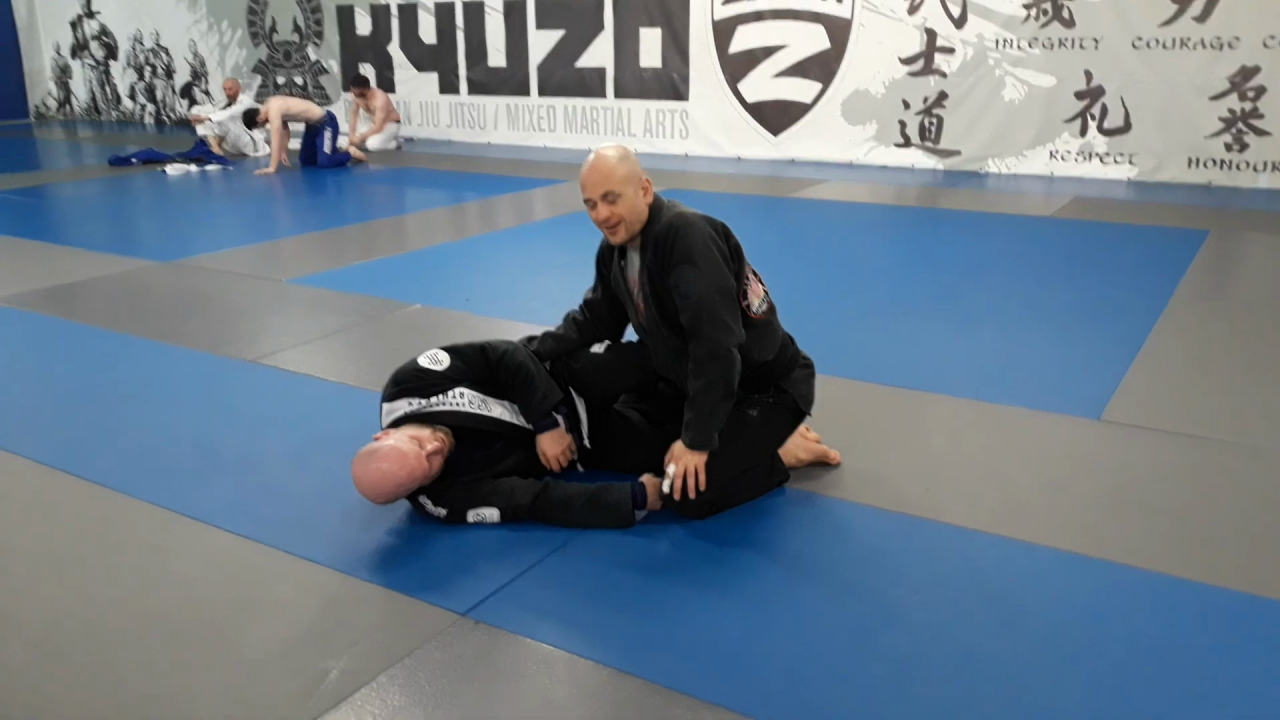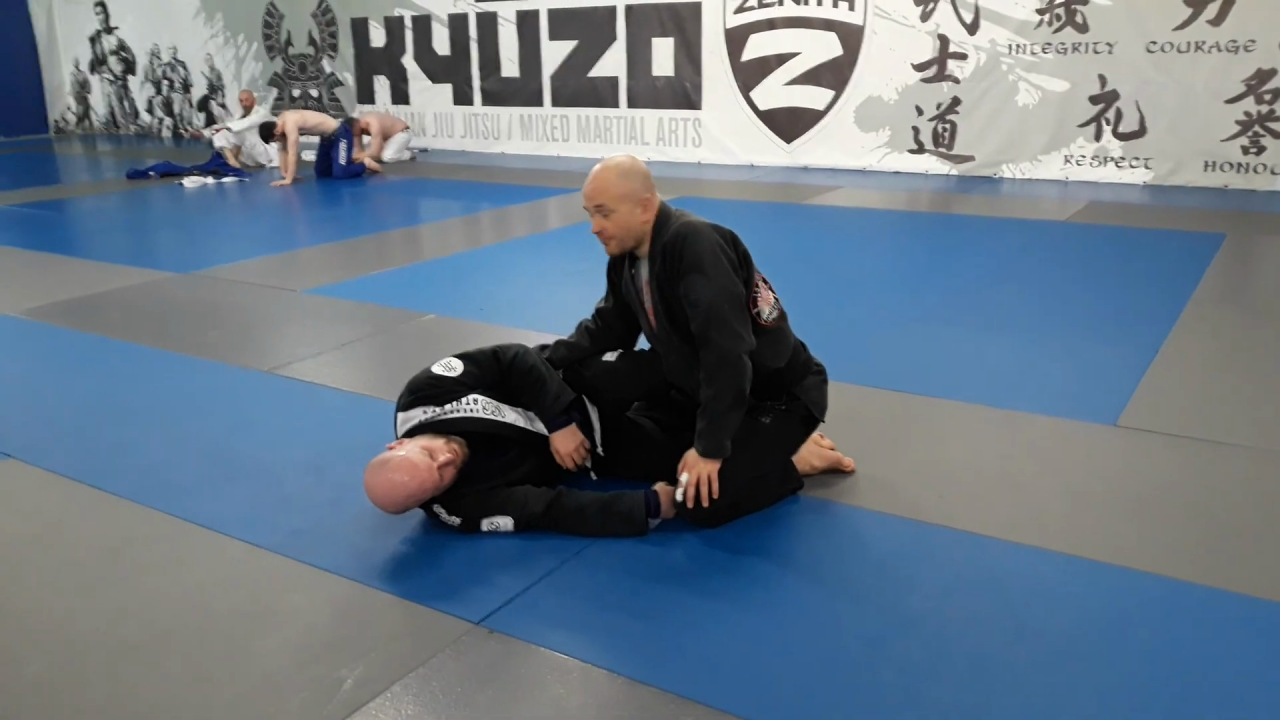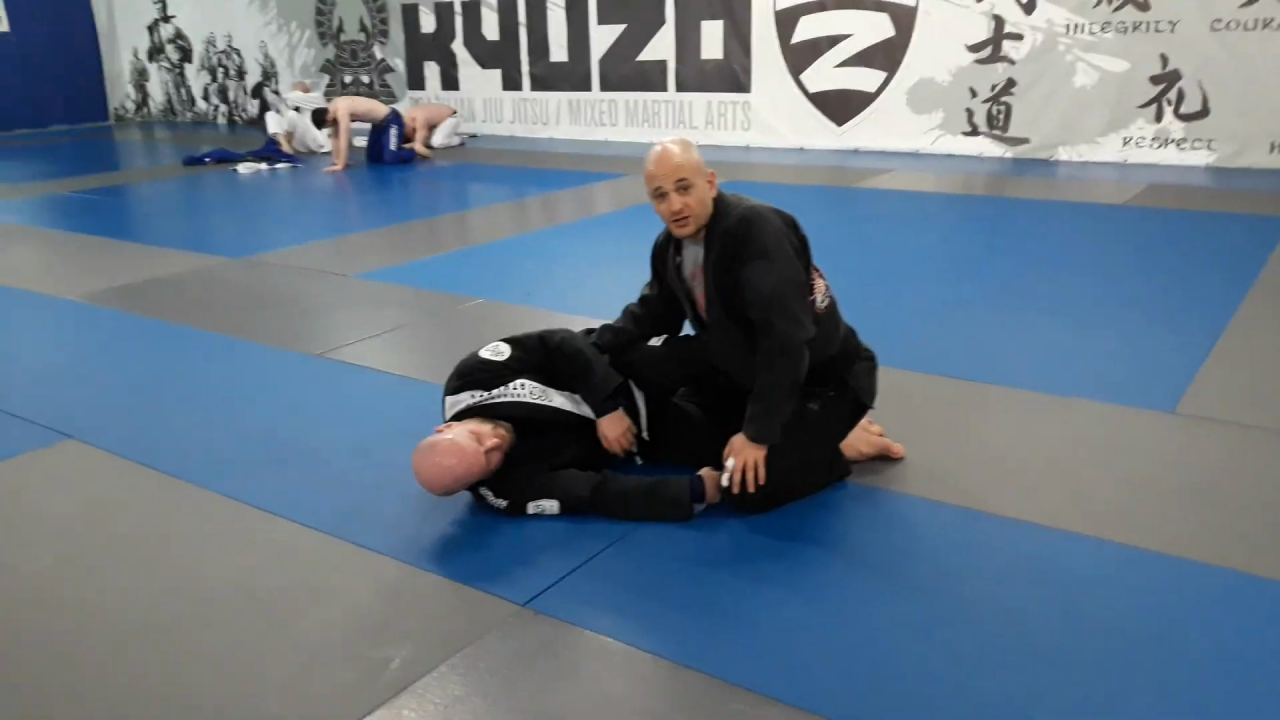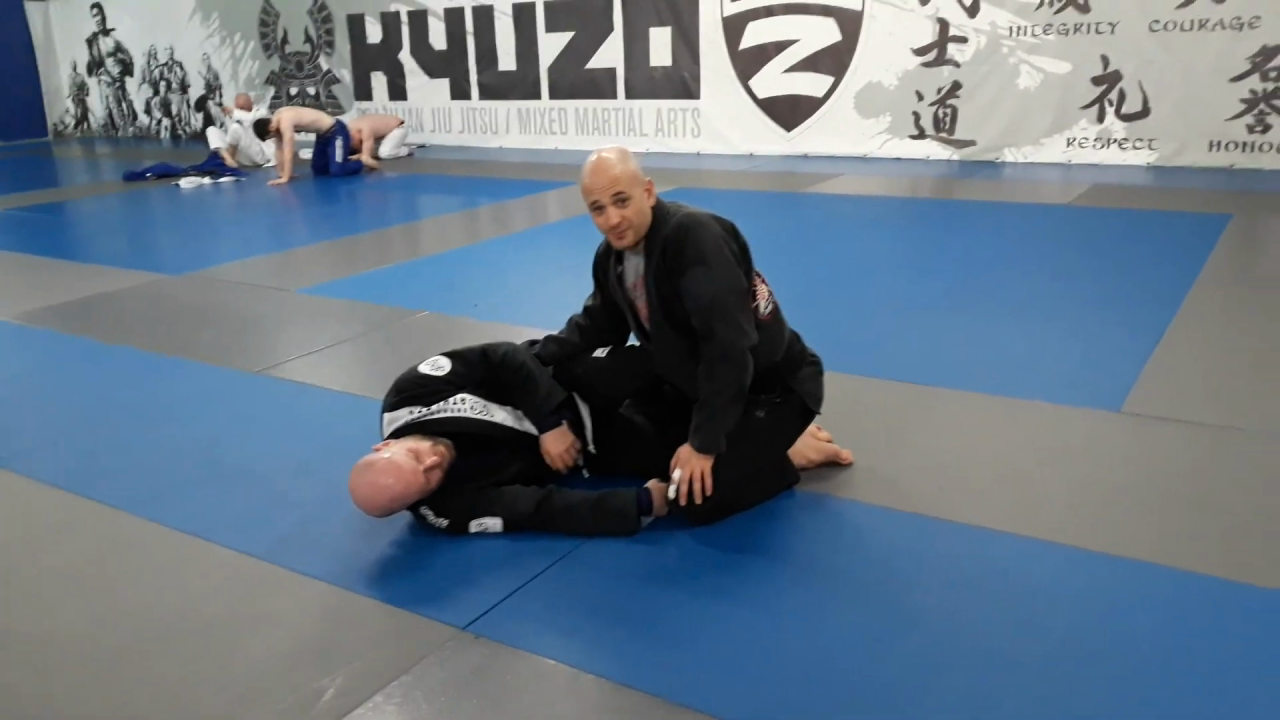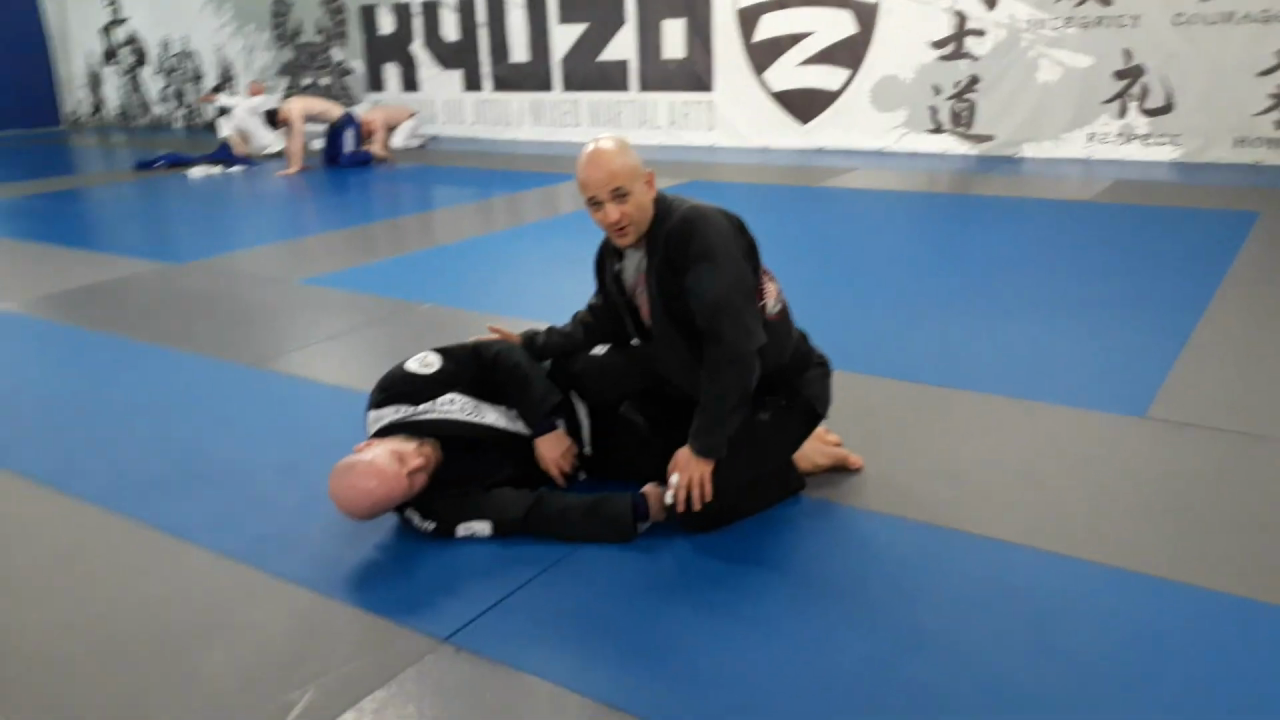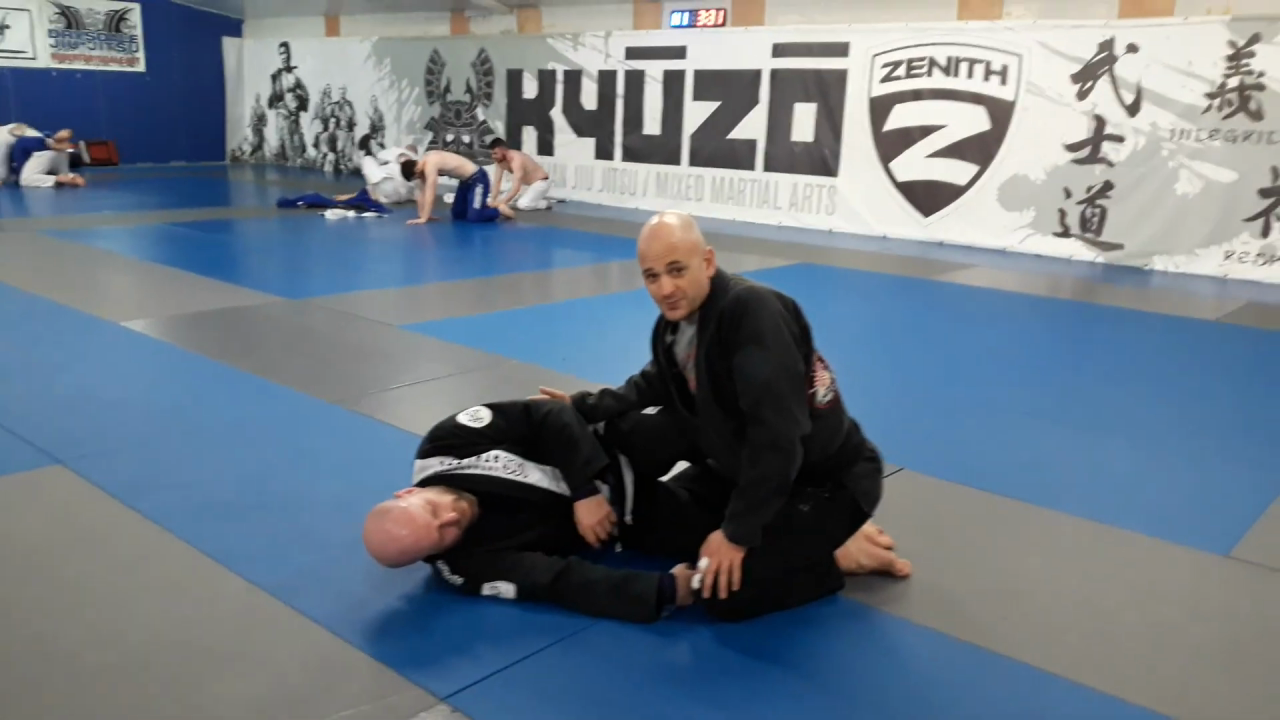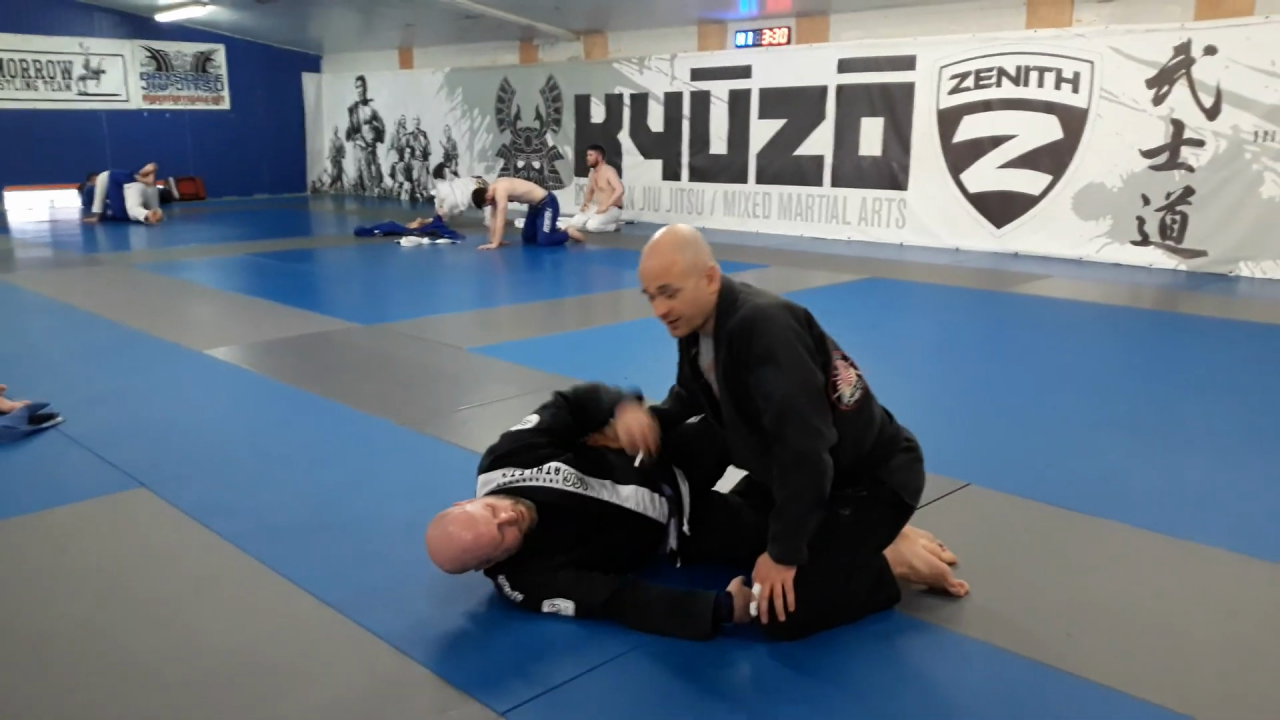
dt=0.7s
person 1, frame 1
left shoulder: (410, 384)
right shoulder: (450, 501)
left elbow: (504, 356)
right elbow: (542, 502)
left wrist: (546, 422)
right wrist: (642, 497)
left hip: (564, 379)
right hip: (585, 439)
person 1, frame 2
left shoulder: (425, 393)
right shoulder: (463, 509)
left elbow: (514, 360)
right elbow: (555, 510)
left wrist: (558, 419)
right wrist: (655, 506)
left hip: (578, 387)
right hip: (597, 449)
right ankle: (789, 457)
person 1, frame 3
left shoulder: (471, 377)
right shoulder: (509, 492)
left elbow: (560, 345)
right elbow: (602, 494)
left wrist: (608, 405)
right wrist: (698, 490)
person 1, frame 4
left shoulder: (411, 393)
right shoulder: (454, 511)
left elbow: (503, 358)
right elbow: (550, 511)
left wrist: (549, 420)
right wrist: (649, 503)
left hip: (570, 386)
right hip: (592, 444)
right ankle: (786, 449)
person 1, frame 5
left shoulder: (398, 390)
right shoulder: (444, 517)
left elbow: (493, 356)
right elbow: (545, 517)
left wrist: (543, 424)
right wrist: (647, 507)
left hip: (566, 386)
right hip: (590, 446)
right ankle: (792, 457)
person 1, frame 6
left shoulder: (444, 445)
right shoulder: (472, 569)
left elbow: (545, 418)
right elbow: (559, 584)
left wrist: (584, 491)
right wrist: (672, 590)
left hip: (612, 450)
right hip: (625, 519)
person 1, frame 7
left shoulder: (506, 460)
right shoulder: (530, 584)
left elbow: (577, 405)
right elbow: (621, 604)
left wrist: (620, 407)
right wrist: (726, 608)
left hip: (661, 467)
right hip: (674, 532)
person 2, frame 1
left shoulder: (687, 237)
right shoulder: (615, 246)
left elbow: (716, 346)
right elbow: (596, 319)
left wrist: (697, 440)
right wrist: (531, 352)
left hip: (763, 385)
left knee: (689, 495)
left ankle: (787, 450)
person 2, frame 2
left shoulder: (696, 247)
right shoulder: (626, 256)
left elbow: (726, 354)
right elbow: (608, 328)
left wrist: (709, 447)
right wrist: (545, 360)
left hip: (775, 392)
left knee: (704, 505)
left ankle: (800, 456)
person 2, frame 3
left shoulder: (755, 230)
right shoulder: (670, 244)
left elbow: (785, 341)
right elbow: (652, 313)
left wrist: (758, 433)
right wrist: (592, 346)
left hip: (822, 377)
right hip: (742, 365)
left knee: (752, 490)
left ankle: (843, 442)
person 2, frame 4
left shoulder: (695, 237)
right shoulder: (611, 254)
left elbow: (728, 348)
right elbow: (597, 325)
left wrist: (704, 442)
right wrist: (532, 356)
left hip: (769, 382)
right hip: (690, 374)
left knee: (700, 499)
left ankle: (794, 448)
person 2, frame 5
left shoulder: (700, 232)
right shoulder: (616, 249)
left elbow: (735, 349)
right elbow: (605, 323)
left wrist: (704, 446)
right wrist: (529, 345)
left hip: (776, 385)
right hip: (696, 377)
left knee: (699, 506)
left ankle: (797, 455)
person 2, frame 6
left shoulder: (754, 313)
right shoulder: (673, 323)
left elbow: (776, 436)
right elbow: (656, 386)
left wrist: (738, 533)
right wrist: (583, 406)
left hip: (828, 479)
right hip: (750, 468)
left knee: (729, 593)
left ankle: (844, 552)
right ankle: (808, 532)
person 2, frame 7
left shoulder: (764, 327)
right shoulder: (697, 325)
left elbow: (805, 447)
right elbow: (691, 396)
left wrist: (784, 553)
right wrist: (636, 426)
left hip: (871, 476)
right hip: (800, 474)
left knee: (786, 612)
